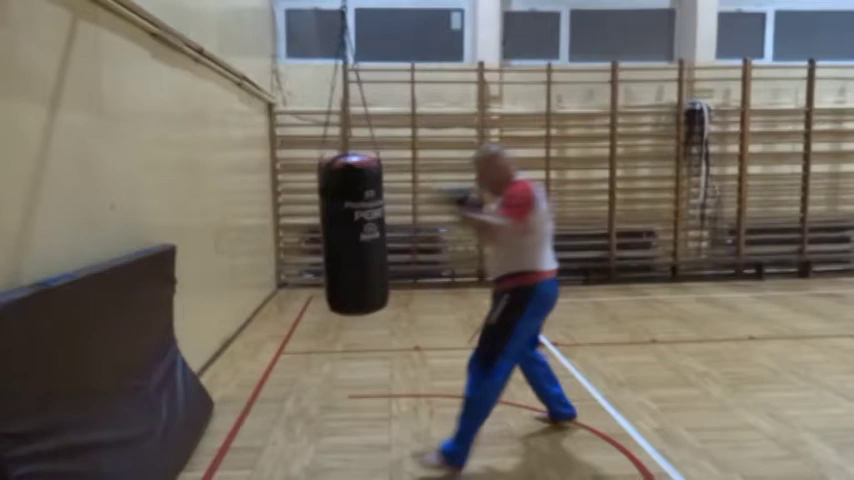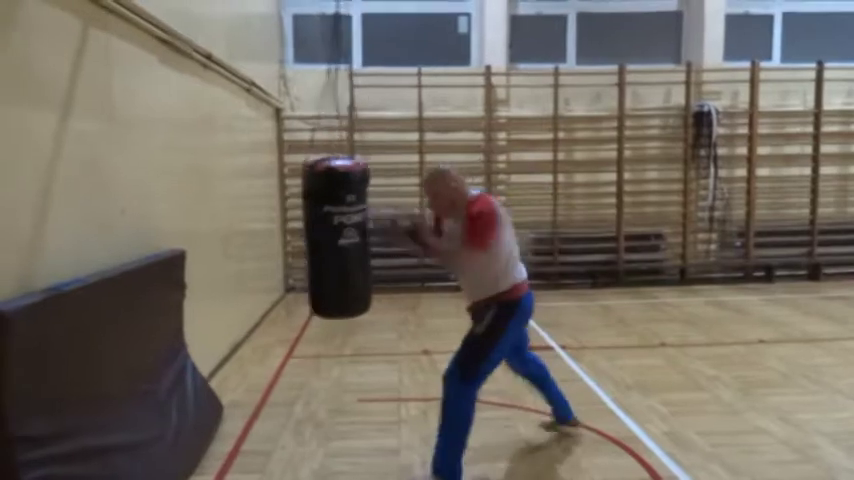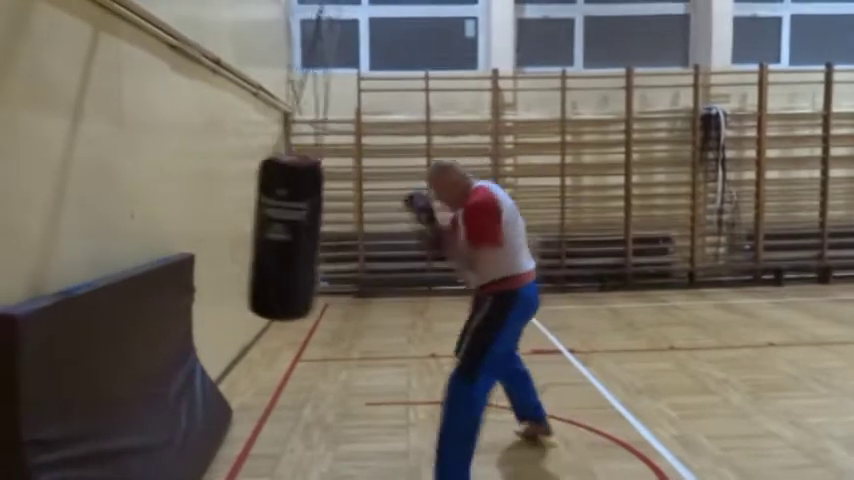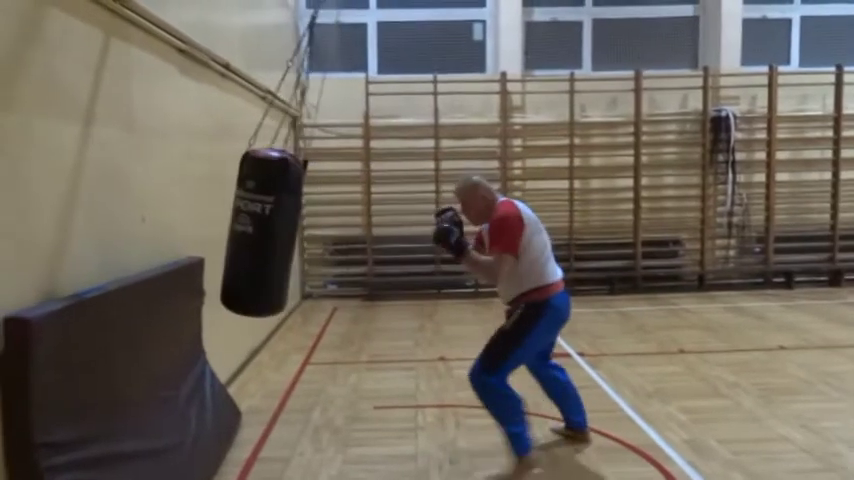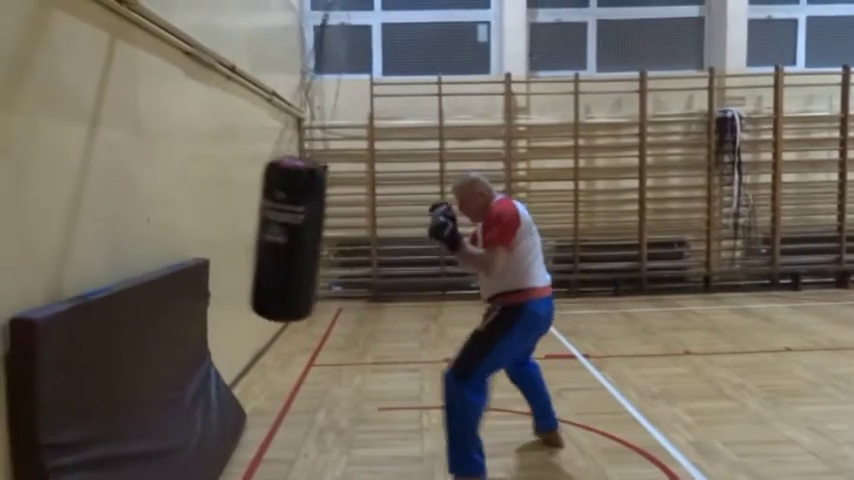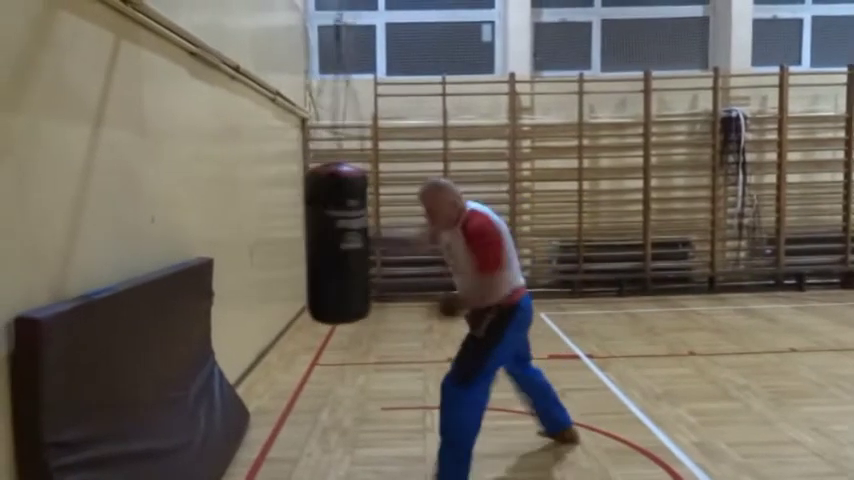
dt=0.3s
person 1, frame 1
left shoulder: (520, 192)
right shoulder: (522, 192)
left elbow: (501, 231)
right elbow: (502, 235)
left wrist: (468, 212)
right wrist: (476, 214)
left hip: (524, 291)
right hip: (538, 286)
left knee: (487, 366)
right knee: (525, 351)
left ankle: (453, 455)
right ankle: (561, 410)
person 1, frame 2
left shoulder: (480, 211)
right shoulder: (453, 212)
left elbow: (455, 260)
right elbow: (441, 247)
left wrist: (423, 237)
right wrist: (425, 233)
left hip: (504, 305)
right hip: (510, 301)
left knee: (461, 380)
right knee: (520, 357)
right ankle: (564, 416)
person 1, frame 3
left shoulder: (481, 201)
right shoulder: (482, 196)
left elbow: (473, 263)
right elbow: (457, 242)
left wrist: (444, 240)
right wrist: (437, 226)
left hip: (506, 296)
right hip: (520, 291)
left knee: (468, 380)
right knee: (504, 358)
right ankle: (536, 420)
person 1, frame 4
left shoulder: (507, 215)
right shoulder: (498, 218)
left elbow: (497, 274)
right elbow: (483, 267)
left wrist: (459, 250)
right wrist: (456, 238)
left hip: (539, 306)
right hip: (550, 301)
left knee: (486, 376)
right knee: (540, 363)
left ankle: (523, 453)
right ankle: (577, 428)
person 1, frame 5
left shoulder: (503, 211)
right shoulder: (506, 213)
left elbow: (490, 265)
right elbow: (475, 261)
left wrist: (455, 242)
right wrist: (446, 228)
left hip: (518, 311)
right hip: (542, 306)
left knee: (461, 381)
right knee: (521, 366)
right ankle: (549, 430)
person 1, frame 6
left shoulder: (479, 226)
right shoulder: (452, 219)
left elbow: (492, 287)
left wrist: (459, 301)
left hip: (503, 312)
right hip: (504, 310)
left knee: (460, 389)
right knee: (520, 368)
right ankle: (561, 428)
